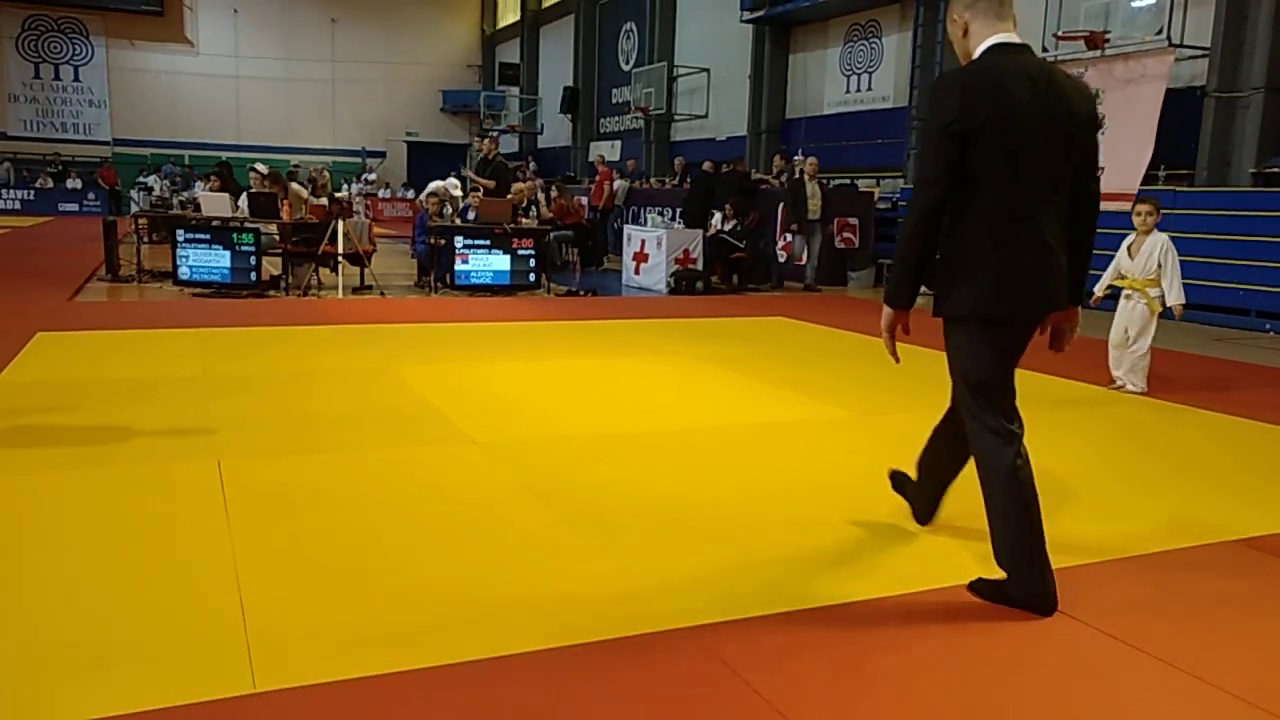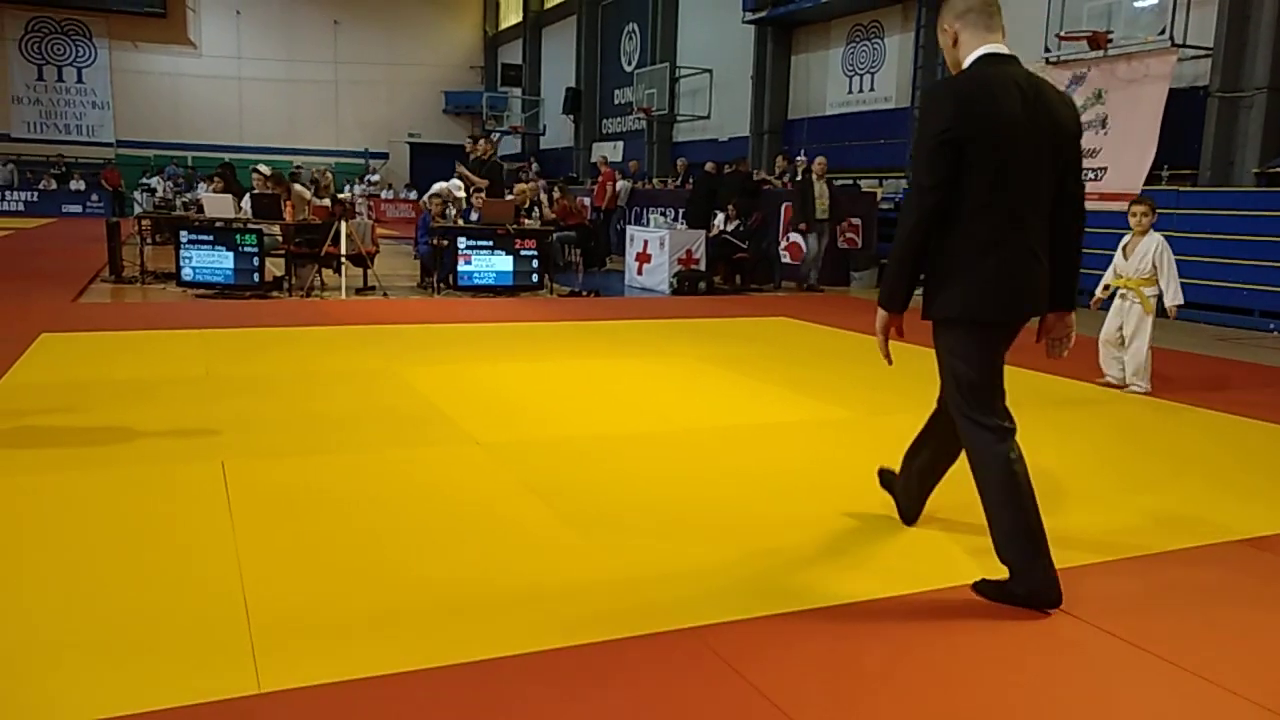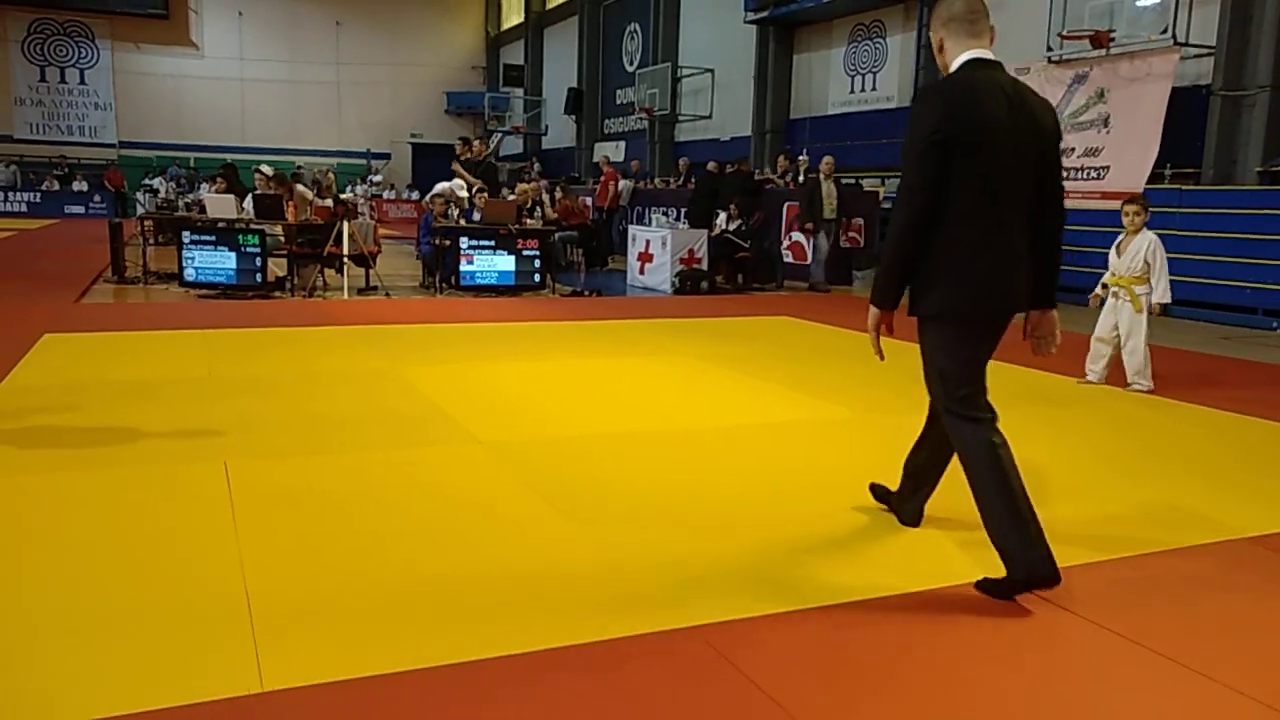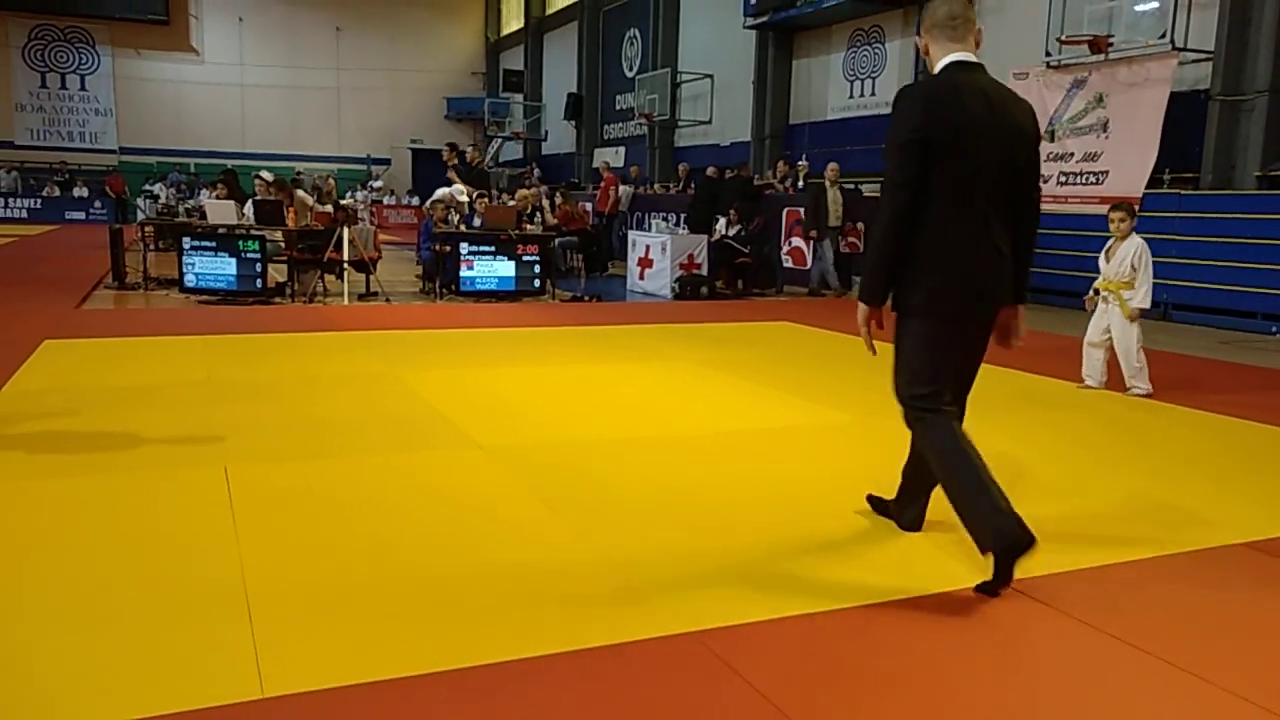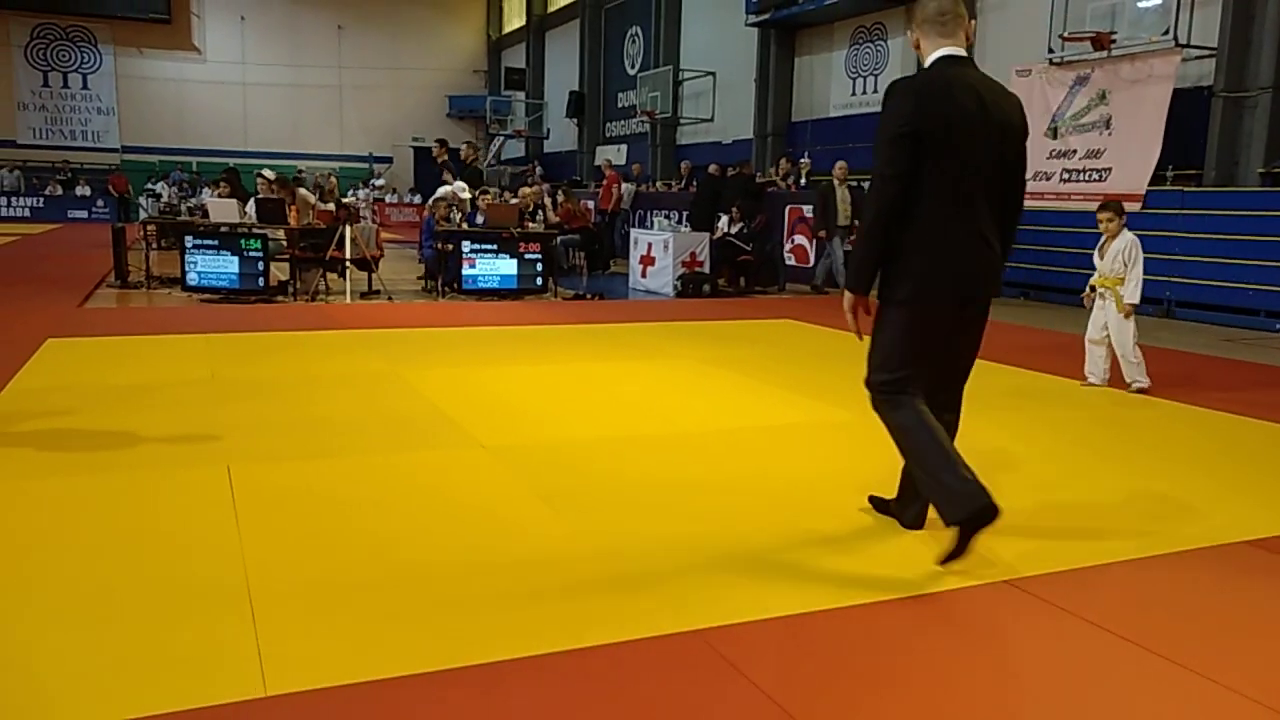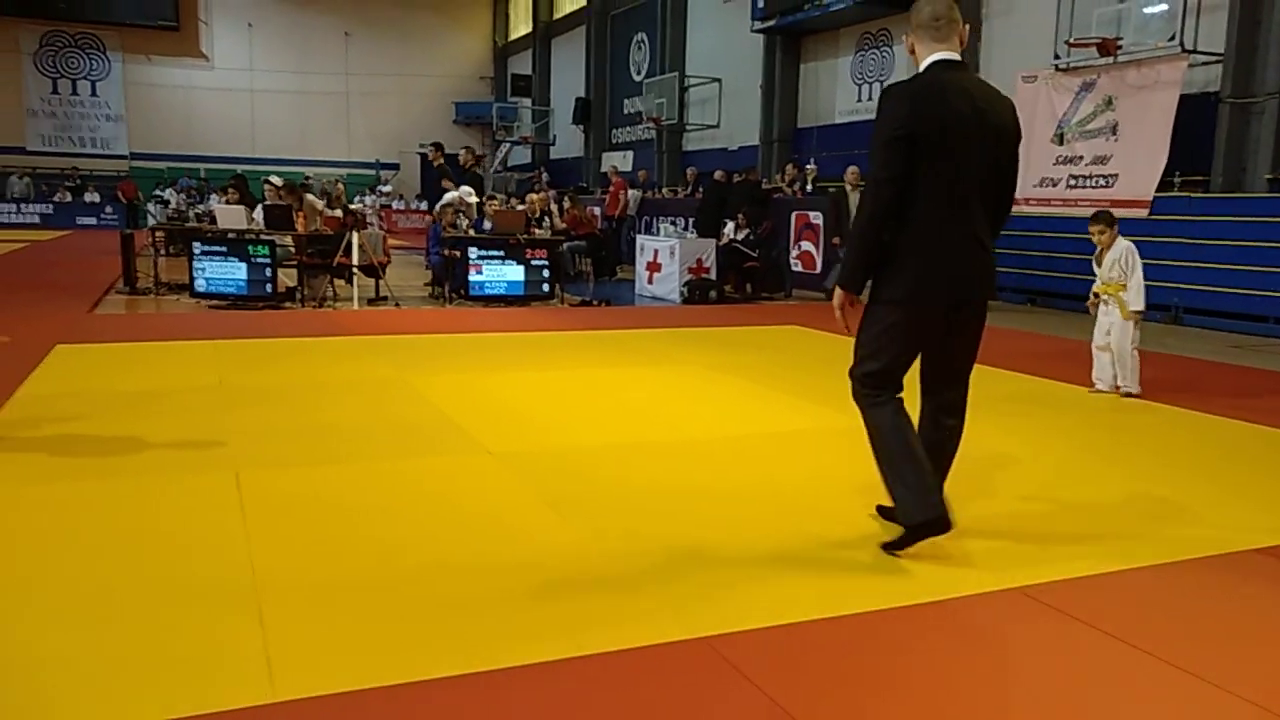
dt=0.1s
person 1, frame 1
left shoulder: (960, 88)
right shoulder: (1073, 92)
left elbow: (929, 202)
right elbow: (1085, 203)
left wrist: (898, 295)
right wrist: (1069, 294)
left hip: (979, 284)
right hip: (1040, 282)
left knee: (994, 422)
right knee: (979, 398)
left ankle: (1029, 579)
right ankle: (926, 490)
person 1, frame 2
left shoulder: (951, 97)
right shoulder: (1056, 103)
left elbow: (923, 209)
right elbow: (1069, 214)
left wrist: (892, 298)
right wrist: (1060, 302)
left hip: (967, 288)
right hip: (1024, 286)
left knee: (985, 422)
right knee: (965, 394)
left ankle: (1032, 573)
right ankle: (911, 489)
person 1, frame 3
left shoulder: (939, 100)
right shoulder: (1037, 108)
left elbow: (912, 209)
right elbow: (1049, 215)
left wrist: (883, 296)
right wrist: (1042, 300)
left hip: (951, 286)
right hip: (1005, 284)
left knee: (967, 413)
right knee: (954, 393)
left ankle: (1028, 557)
right ankle: (909, 497)
person 1, frame 4
left shoulder: (919, 101)
right shoulder: (1018, 109)
left elbow: (896, 208)
right elbow: (1027, 212)
left wrist: (871, 292)
right wrist: (1012, 295)
left hip: (932, 282)
right hip: (988, 282)
left knee: (925, 405)
right knee: (942, 398)
left ankle: (999, 528)
right ankle: (908, 503)
person 1, frame 5
left shoulder: (910, 95)
right shoulder: (1007, 104)
left elbow: (885, 198)
right elbow: (1011, 202)
left wrist: (858, 281)
left hip: (920, 274)
right hip: (976, 275)
left knee: (892, 387)
right knee: (941, 392)
left ankle: (964, 499)
right ankle: (912, 502)
person 1, frame 6
left shoulder: (905, 99)
right shoulder: (1000, 107)
left elbow: (880, 199)
right elbow: (1002, 201)
left wrist: (849, 279)
left hip: (913, 274)
right hip: (974, 275)
left knee: (874, 386)
right knee: (946, 397)
left ankle: (921, 504)
right ankle: (916, 502)
person 2, frame 1
left shoulder: (1162, 242)
right shoulder: (1128, 240)
left elbow: (1171, 273)
right elbow: (1115, 267)
left wrist: (1176, 301)
right wrist: (1100, 290)
left hip: (1147, 300)
right hip: (1127, 297)
left knee: (1138, 344)
right knee: (1117, 340)
left ankle: (1135, 384)
right ankle: (1122, 378)
person 2, frame 2
left shoulder: (1158, 242)
right shoulder: (1125, 240)
left elbow: (1168, 274)
right elbow: (1114, 269)
left wrist: (1172, 301)
right wrist: (1101, 291)
left hip: (1143, 299)
right hip: (1121, 297)
left knee: (1136, 343)
right knee: (1108, 337)
left ankle: (1138, 384)
right ankle: (1113, 375)
person 2, frame 3
left shoulder: (1151, 240)
right shoulder: (1120, 239)
left elbow: (1160, 272)
left wrist: (1158, 299)
right wrist: (1100, 290)
left hip: (1135, 298)
right hip: (1115, 296)
left knee: (1134, 342)
right knee: (1101, 335)
left ankle: (1141, 382)
right ankle: (1095, 374)
person 2, frame 4
left shoulder: (1138, 245)
right shoulder: (1111, 244)
left elbow: (1144, 277)
left wrist: (1139, 304)
right wrist: (1094, 293)
left hip: (1124, 302)
right hip: (1105, 300)
left knee: (1128, 345)
right knee: (1094, 340)
left ankle: (1141, 386)
right ankle: (1094, 379)
person 2, frame 5
left shoulder: (1130, 241)
right shoulder: (1104, 240)
left elbow: (1135, 273)
left wrist: (1130, 300)
right wrist: (1090, 290)
left hip: (1120, 297)
right hip: (1102, 296)
left knee: (1124, 341)
right knee: (1094, 337)
left ankle: (1139, 380)
right ankle: (1096, 376)
person 2, frame 6
left shoulder: (1126, 248)
right shoulder: (1100, 250)
left elbow: (1135, 279)
left wrist: (1136, 307)
right wrist: (1094, 297)
left hip: (1124, 303)
right hip: (1106, 302)
left knee: (1123, 346)
right knee: (1100, 344)
left ankle: (1129, 386)
right ankle: (1103, 383)
